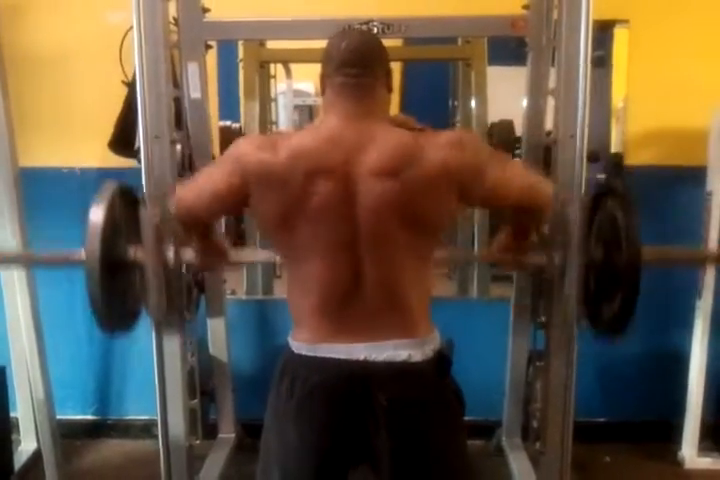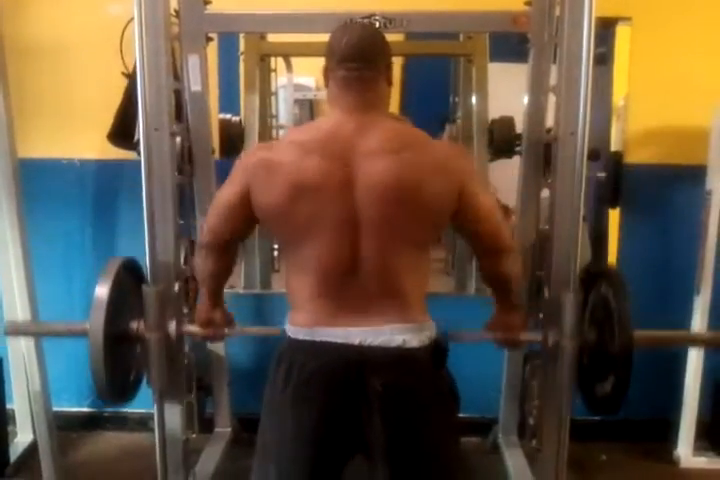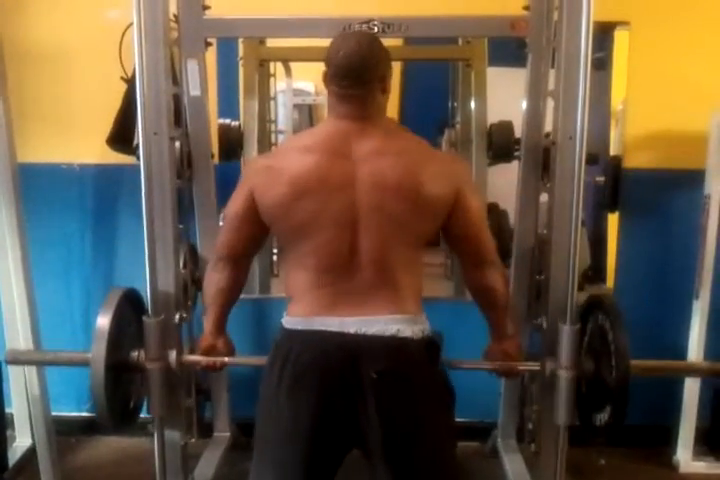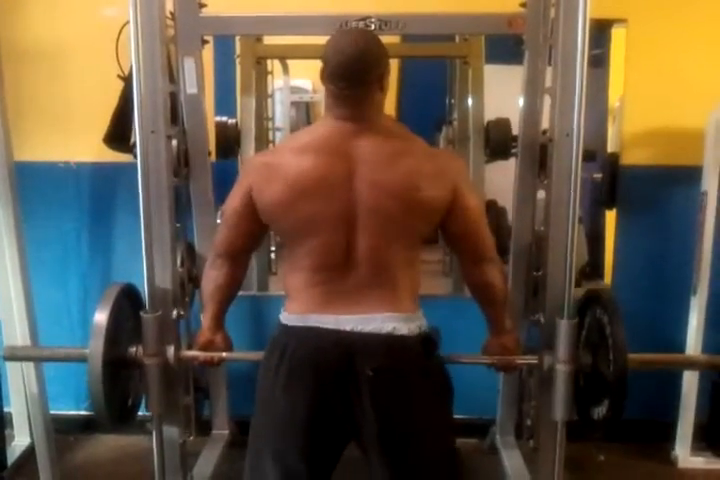
dt=0.3s
person 1, frame 1
left shoulder: (263, 160)
right shoulder: (442, 157)
left elbow: (185, 207)
right elbow: (537, 196)
left wrist: (209, 243)
right wrist: (516, 237)
left hip: (313, 372)
right hip: (409, 371)
person 1, frame 2
left shoulder: (266, 161)
right shoulder: (442, 161)
left elbow: (212, 244)
right elbow: (500, 251)
left wrist: (209, 305)
right wrist: (509, 310)
left hip: (310, 359)
right hip: (405, 359)
person 1, frame 3
left shoulder: (271, 166)
right shoulder: (439, 168)
left elbow: (227, 260)
right elbow: (483, 265)
left wrist: (213, 330)
right wrist: (502, 335)
left hip: (306, 350)
right hip: (399, 353)
person 1, frame 4
left shoulder: (268, 165)
right shoulder: (437, 167)
left elbow: (226, 256)
right elbow: (481, 261)
left wrist: (211, 325)
right wrist: (501, 330)
left hip: (303, 347)
right hip: (396, 349)
